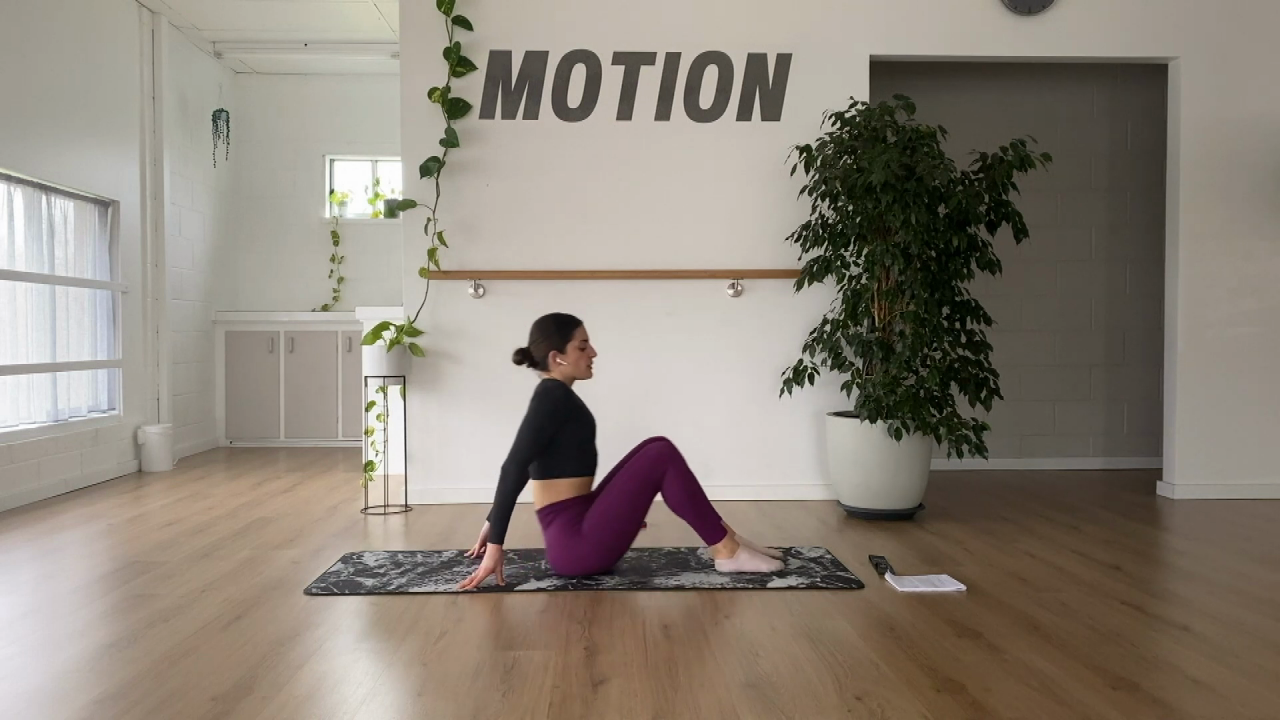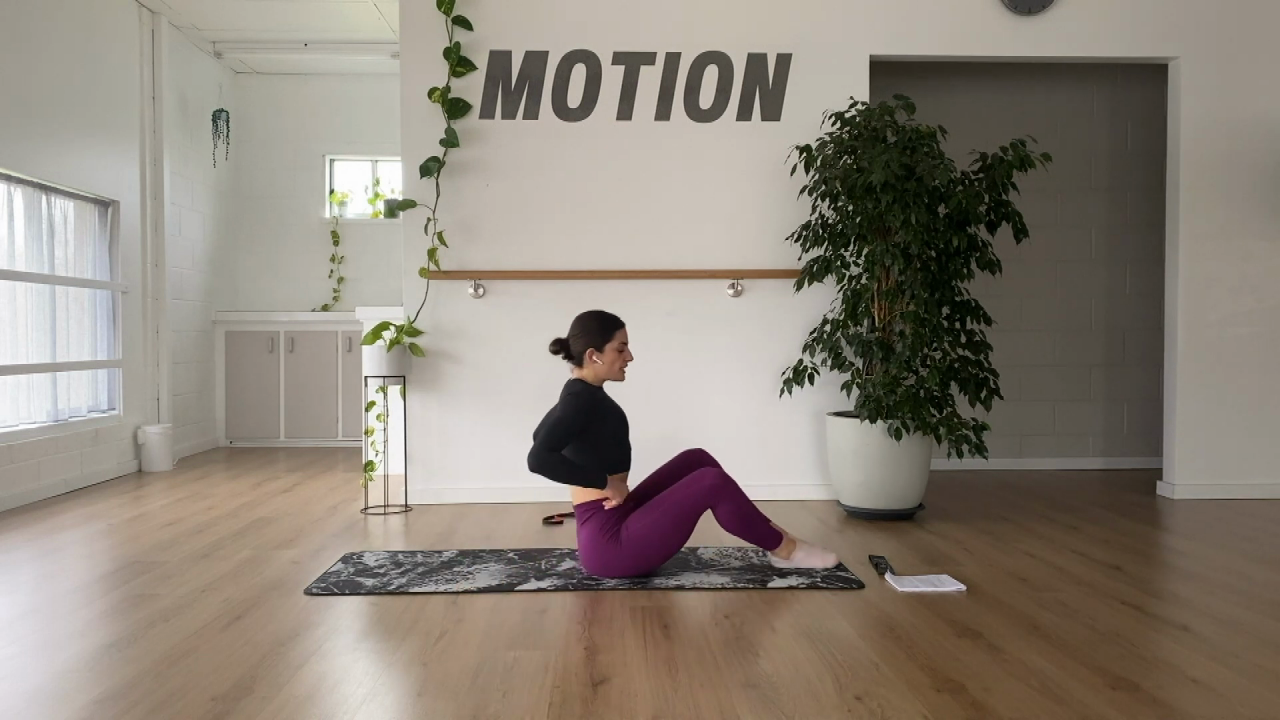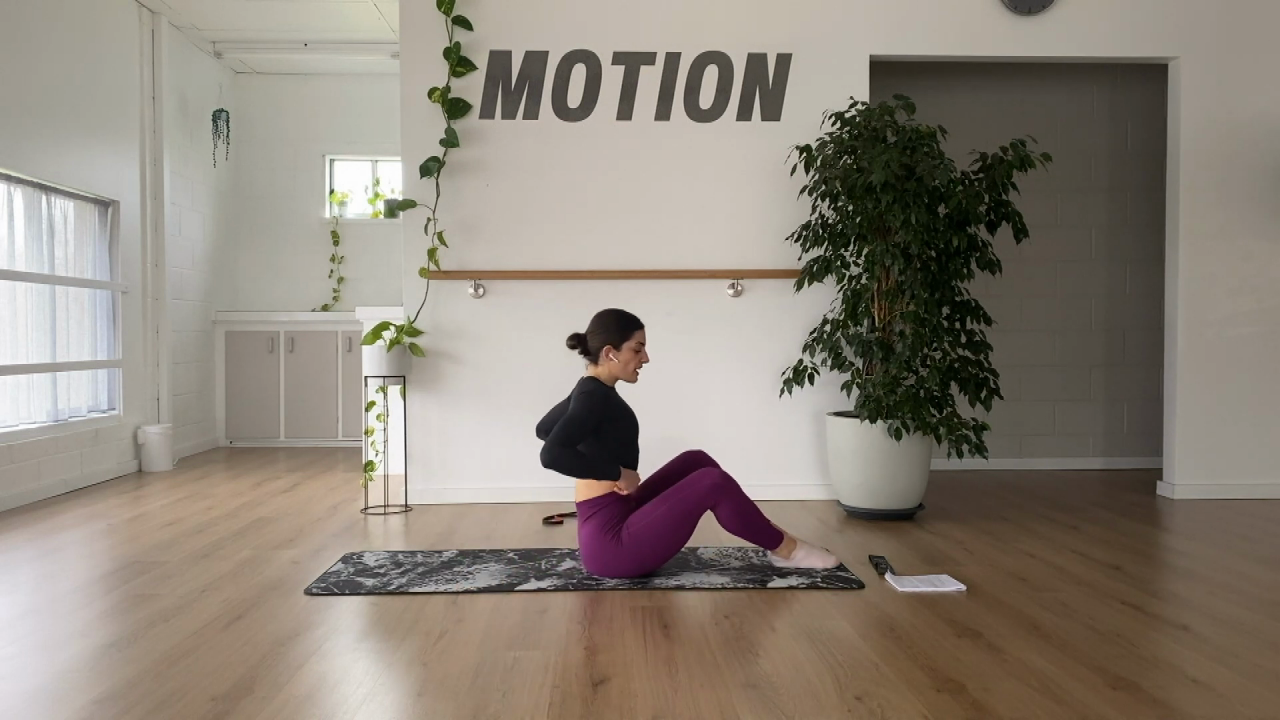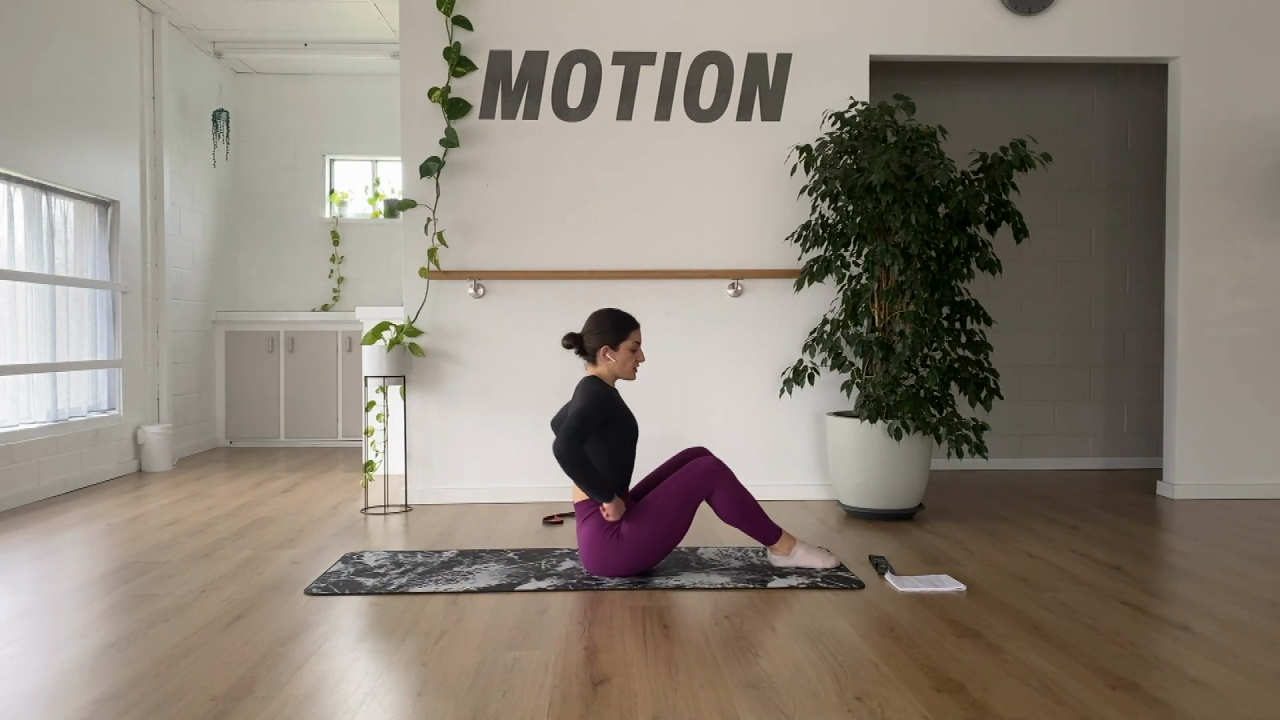
dt=0.7s
person 1, frame 1
left shoulder: (557, 394)
right shoulder: (553, 398)
left elbow: (518, 467)
right elbow: (515, 466)
left wrist: (492, 523)
right wrist: (496, 545)
left hip: (588, 531)
right hip: (578, 545)
left knee: (655, 449)
right knee: (661, 453)
left ankle: (726, 541)
right ankle: (727, 550)
person 1, frame 2
left shoulder: (582, 393)
right shoulder: (581, 398)
left elbow: (542, 435)
right elbow: (539, 458)
right wrist: (604, 481)
left hip: (618, 523)
right hip: (609, 545)
left knee: (696, 460)
right knee: (712, 482)
left ankle: (772, 534)
right ankle: (784, 549)
person 1, frame 3
left shoulder: (591, 391)
right shoulder: (595, 397)
left elbow: (543, 429)
right elbow: (551, 454)
right wrist: (616, 472)
left hip: (617, 521)
right hip: (610, 544)
left knee: (696, 461)
right knee: (713, 482)
left ankle: (771, 535)
right ankle: (784, 549)
person 1, frame 4
left shoulder: (592, 390)
right shoulder: (597, 395)
left elbow: (559, 424)
right elbow: (563, 447)
right wrist: (608, 496)
left hip: (610, 530)
right hip: (610, 544)
left knee: (697, 457)
right knee: (708, 471)
left ankle: (775, 539)
right ankle: (782, 547)
